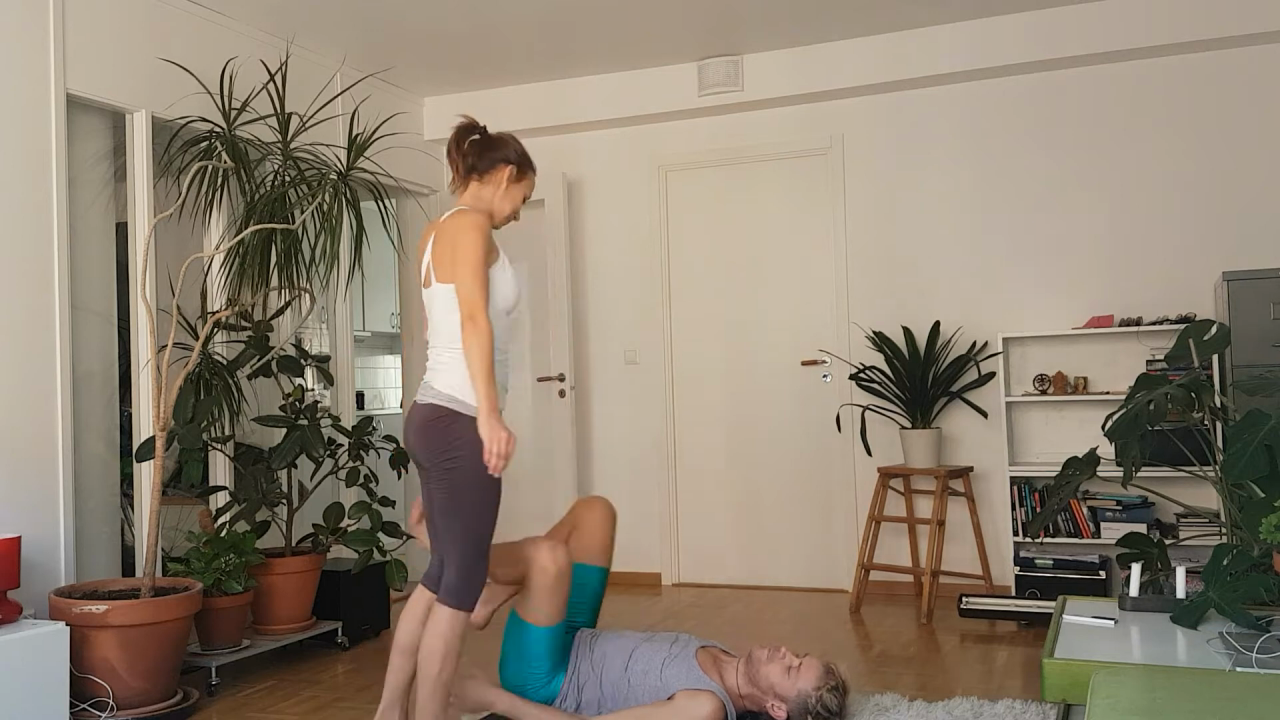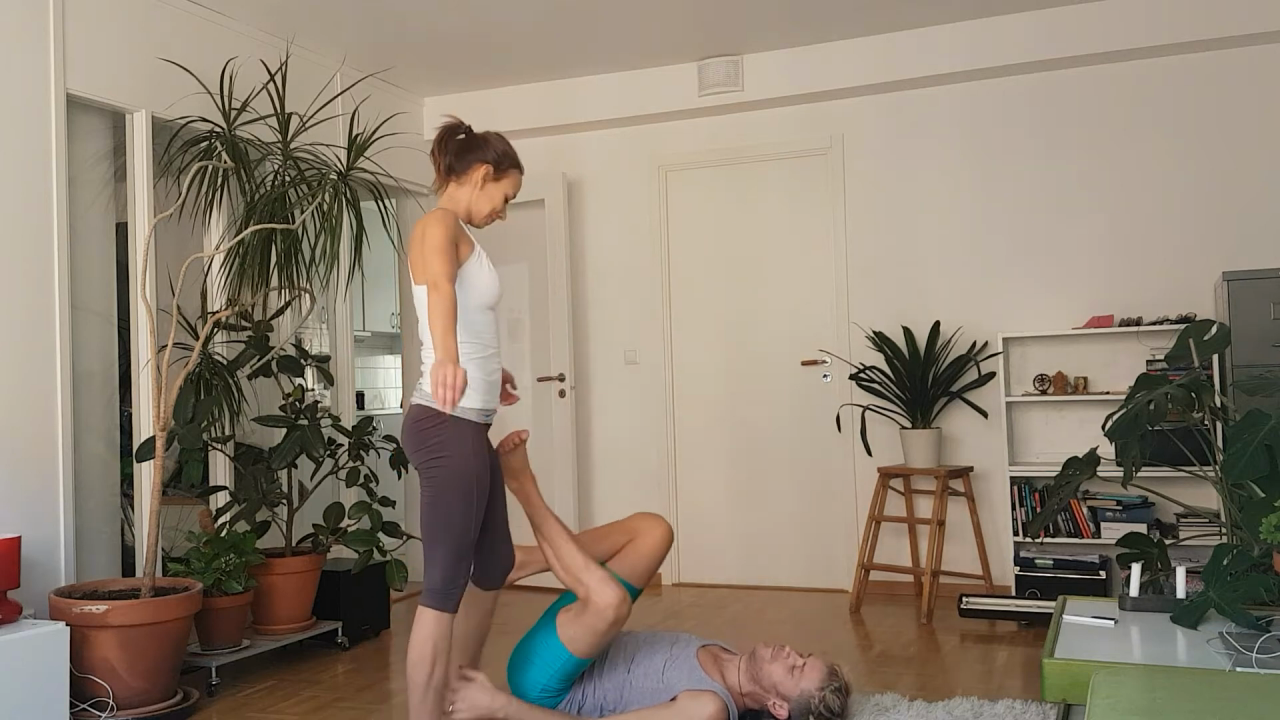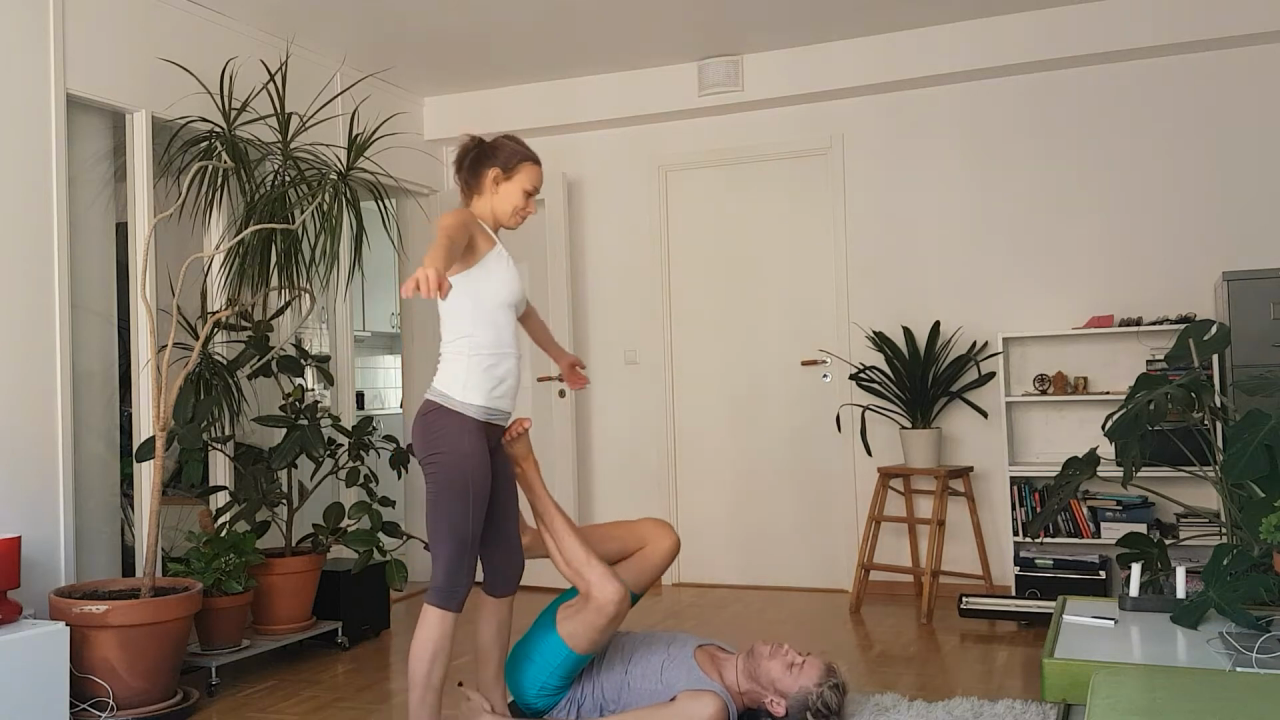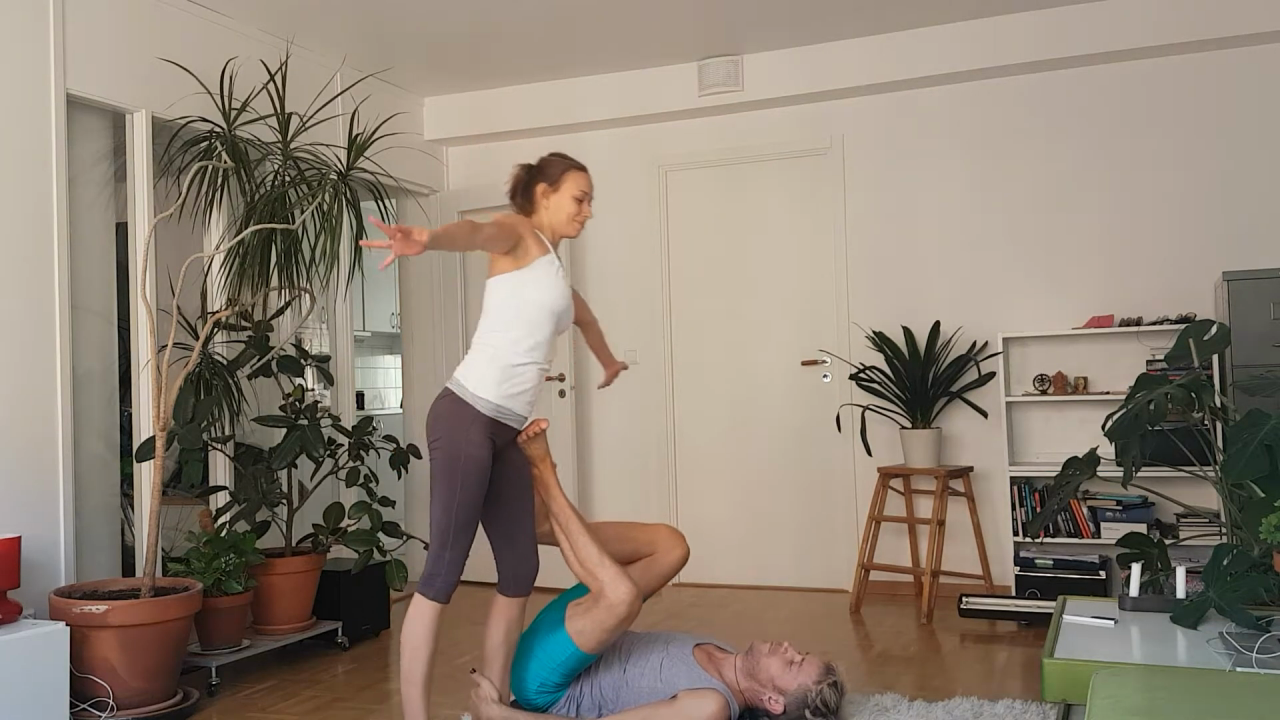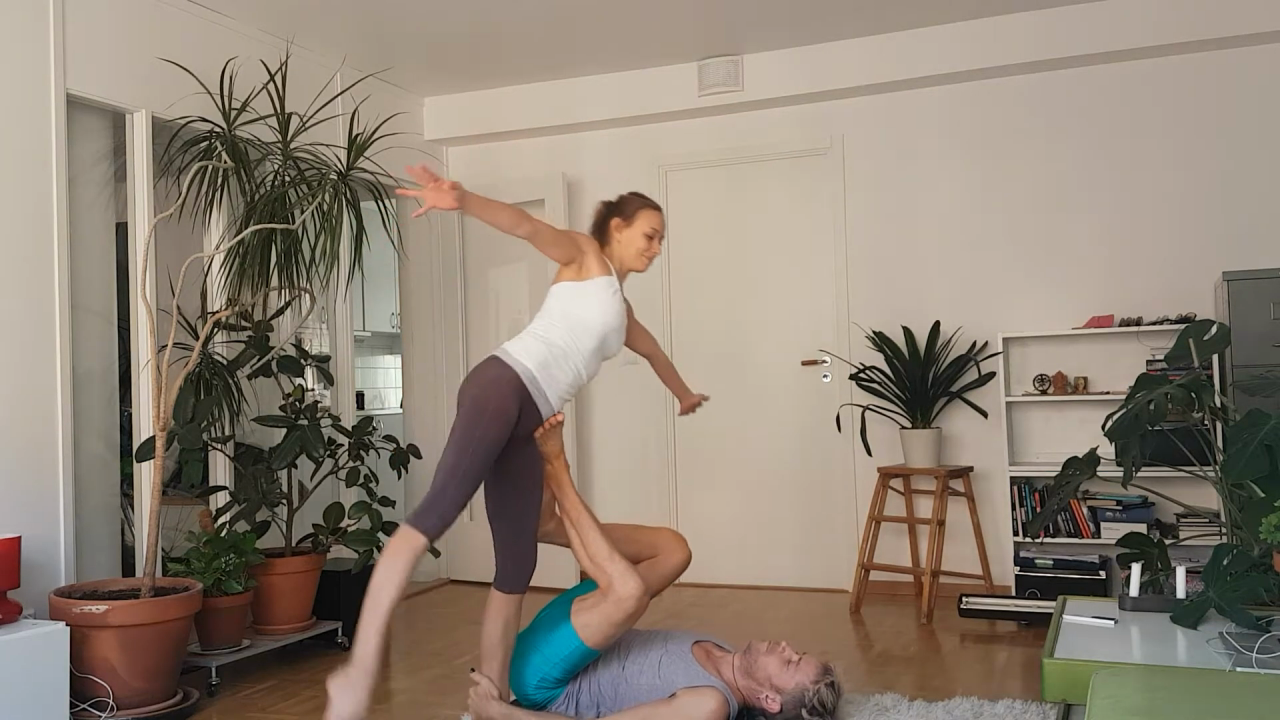
dt=0.4s
person 1, frame 1
left shoulder: (441, 232)
right shoulder: (471, 226)
right elbow: (474, 319)
right wrist: (488, 412)
left hip: (435, 416)
right hip: (459, 421)
left knee: (442, 574)
right knee: (461, 584)
person 1, frame 2
left shoulder: (455, 236)
right shoulder: (438, 226)
right elbow: (439, 287)
left wrist: (494, 372)
right wrist: (445, 351)
left hip: (465, 425)
right hip: (446, 425)
left knee: (494, 565)
right knee: (445, 584)
person 1, frame 3
left shoulder: (492, 247)
right shoulder: (464, 228)
left elbow: (519, 308)
right elbow: (445, 241)
left wrist: (561, 355)
right wrist: (433, 264)
left hip: (488, 429)
right hip: (453, 423)
left knee: (505, 573)
right knee: (452, 581)
person 1, frame 4
left shoulder: (554, 267)
right shoulder: (518, 236)
left elbow: (581, 313)
right elbow: (474, 233)
left wrist: (606, 358)
right wrist: (425, 237)
left hip: (505, 431)
right hip: (465, 415)
left knee: (518, 571)
right knee: (444, 571)
person 1, frame 5
left shoulder: (621, 307)
right shoulder: (584, 255)
left elbow: (644, 342)
right elbow: (534, 230)
left wrist: (682, 391)
right wrist: (459, 200)
left hip: (529, 422)
right hip: (504, 384)
left knee: (516, 569)
right knee: (438, 509)
right ankle: (362, 665)
person 2, frame 1
right shoulder: (730, 665)
left hip: (542, 683)
right hip: (570, 647)
left knee: (550, 557)
right knee: (594, 511)
right ankle: (492, 596)
person 2, frame 2
right shoulder: (733, 664)
left hip: (543, 685)
right hip: (578, 662)
left knee: (609, 597)
right knee: (652, 530)
left ankle: (525, 488)
right ankle: (521, 560)
person 2, frame 3
right shoulder: (734, 665)
left hip: (545, 687)
right hip: (578, 657)
left knee: (609, 592)
right knee: (659, 537)
left ankle: (529, 477)
right ankle: (528, 540)
person 2, frame 4
right shoulder: (733, 665)
left hip: (545, 684)
right hip: (572, 652)
left knee: (620, 593)
right knee: (669, 544)
left ankle: (544, 477)
right ankle: (544, 523)
person 2, frame 5
right shoulder: (734, 666)
left hip: (542, 676)
right hip: (568, 652)
left knee: (629, 589)
right knee: (672, 549)
left ankle: (556, 472)
right ankle: (546, 523)
